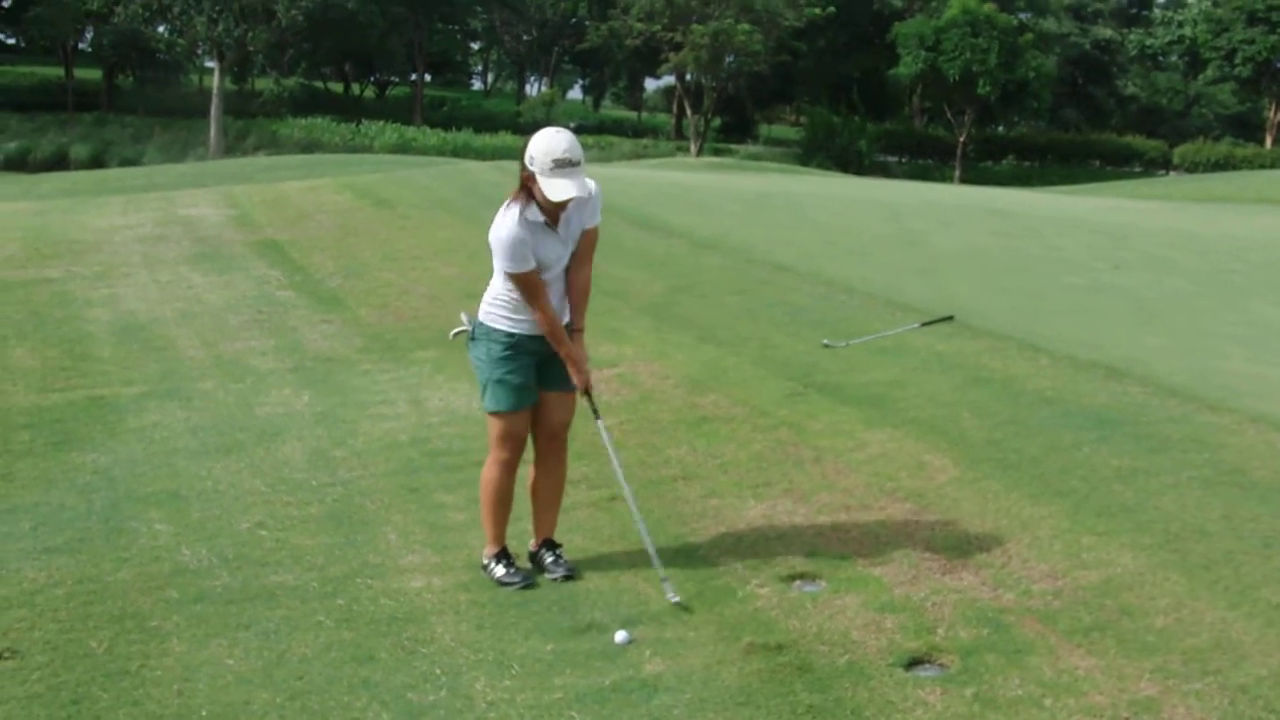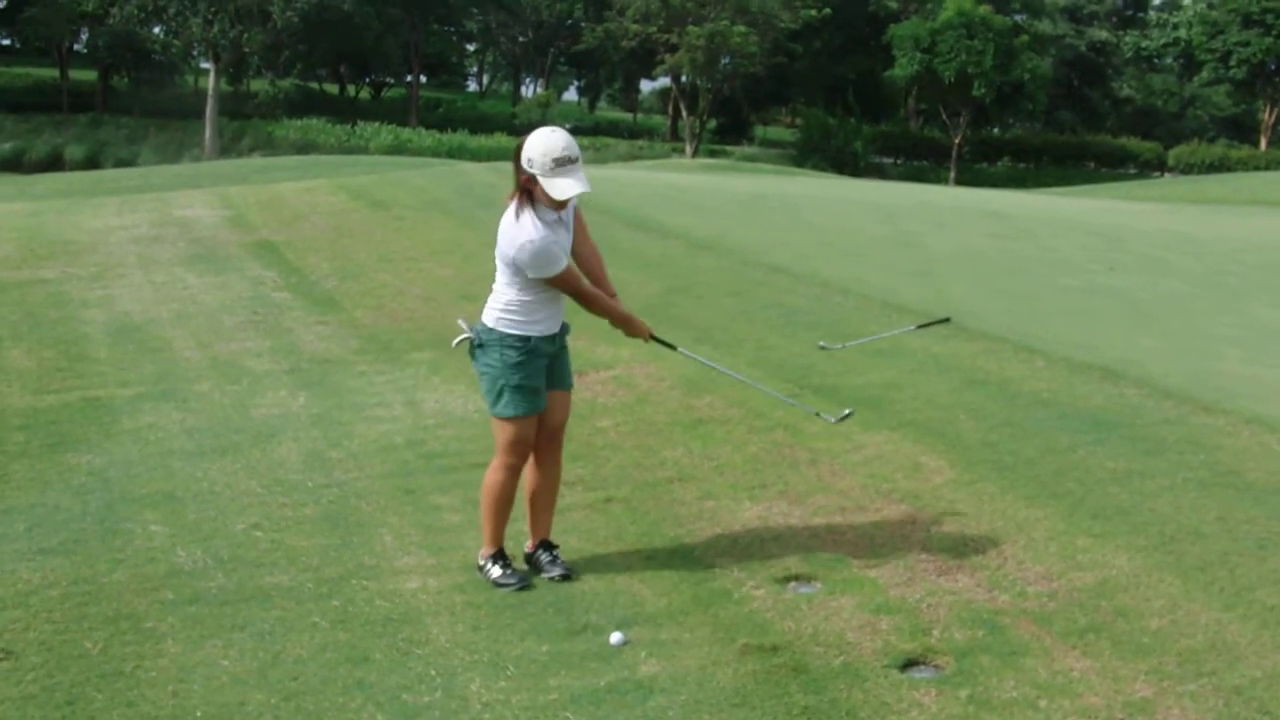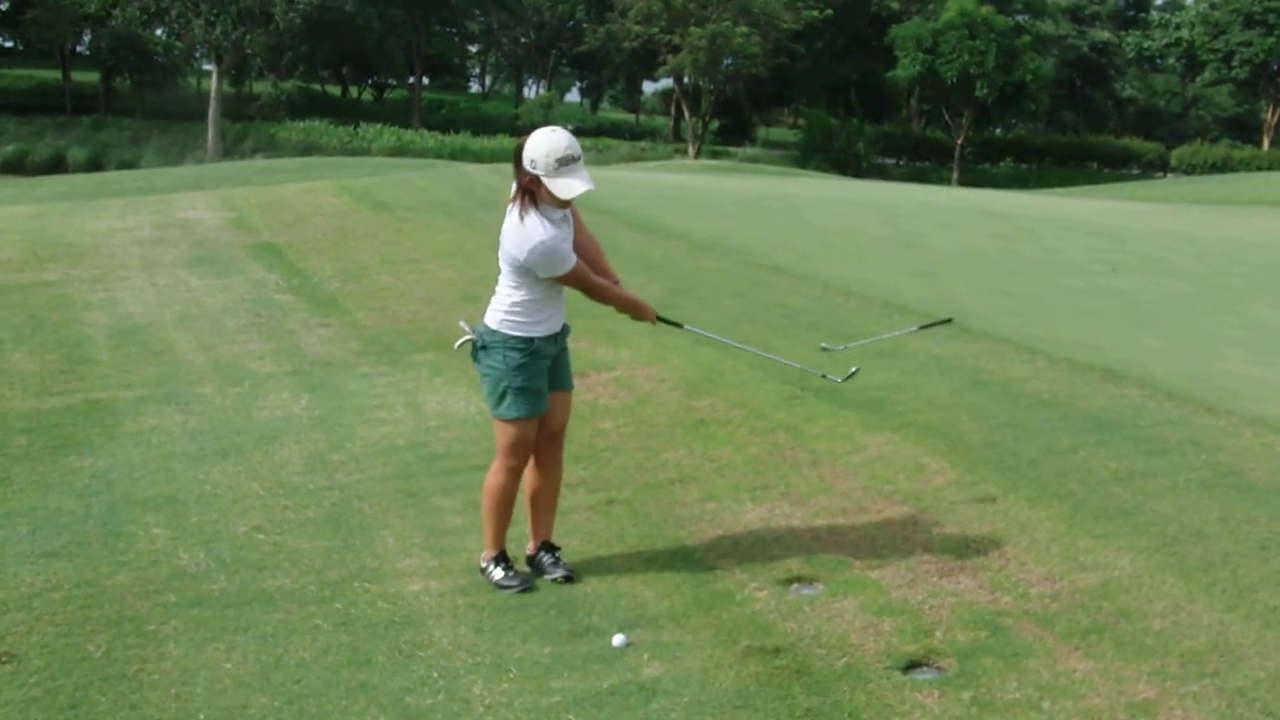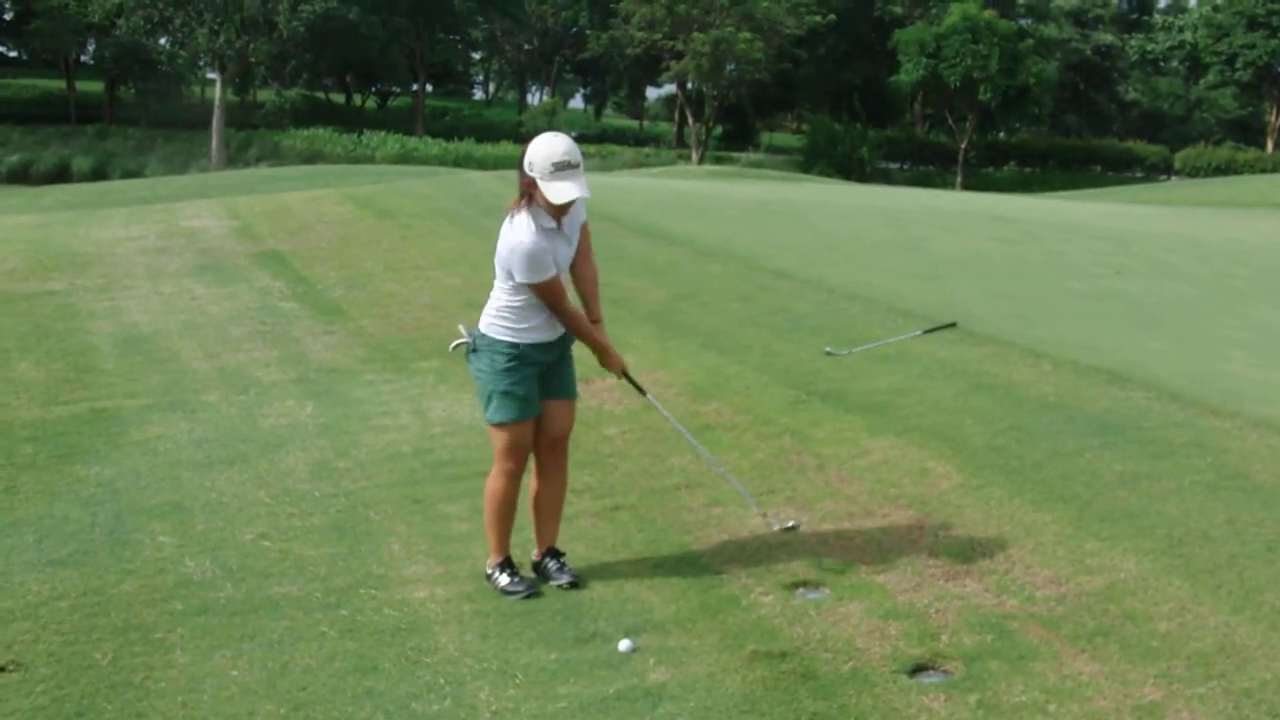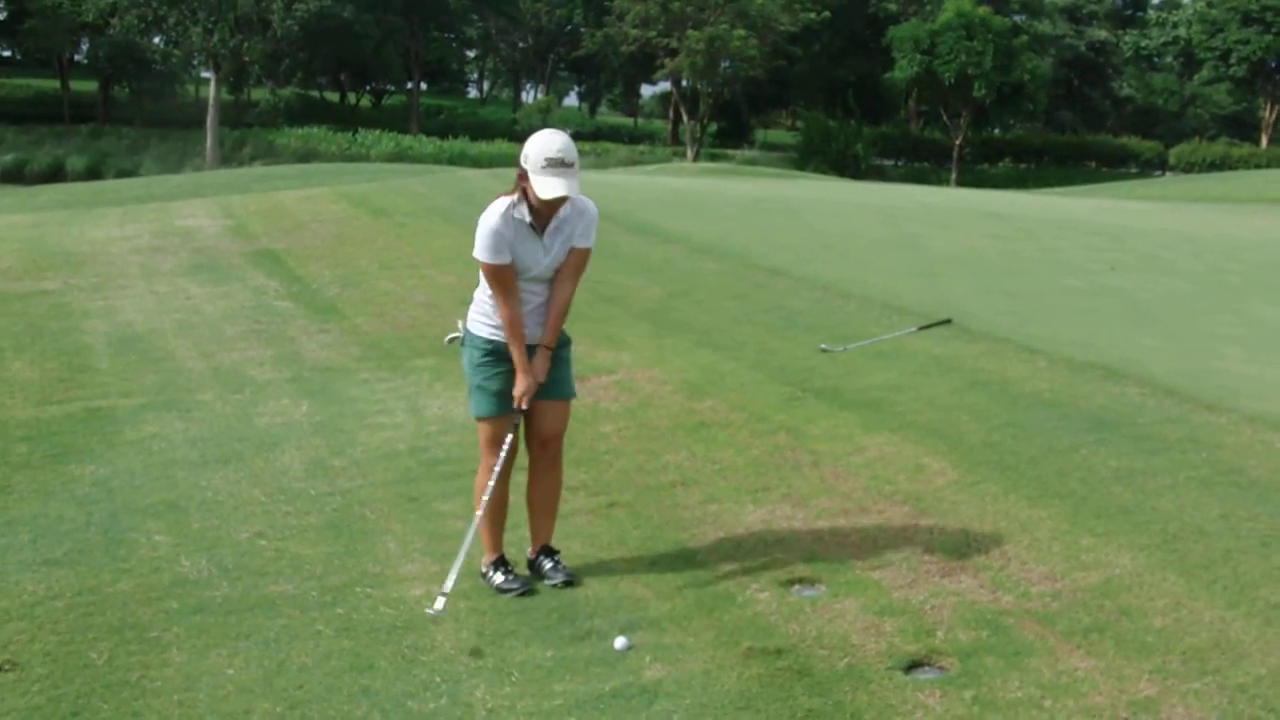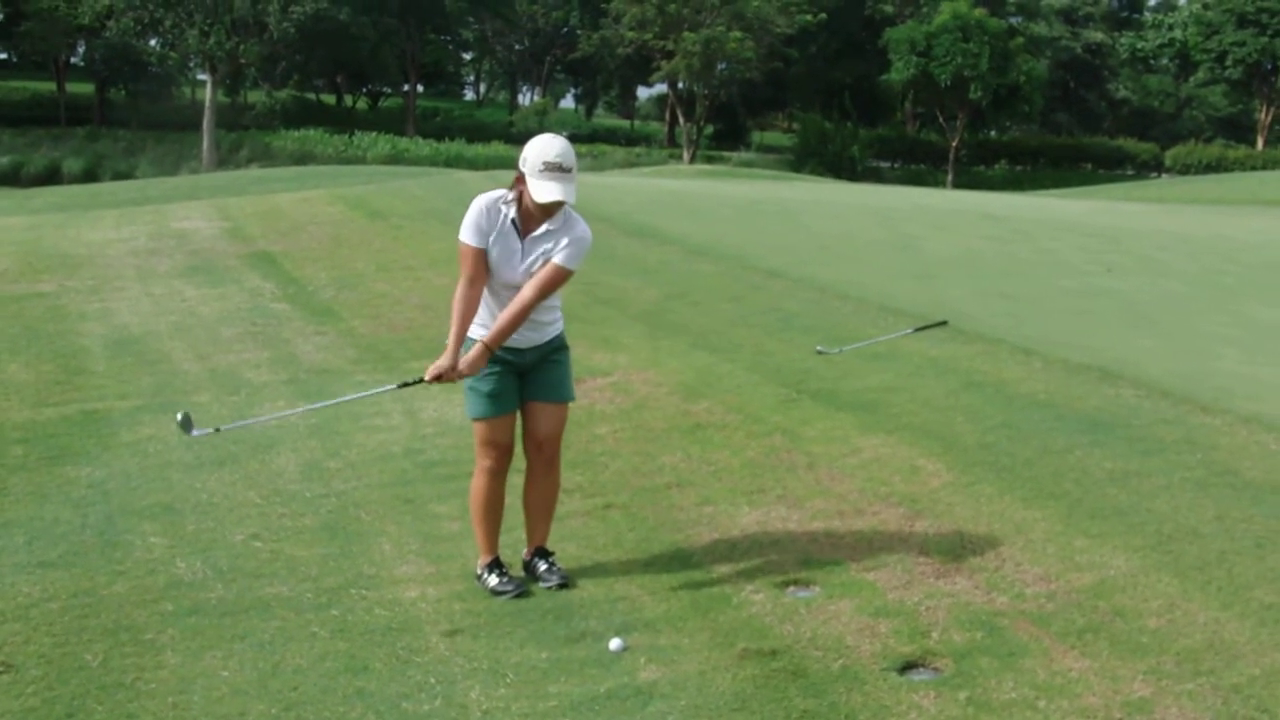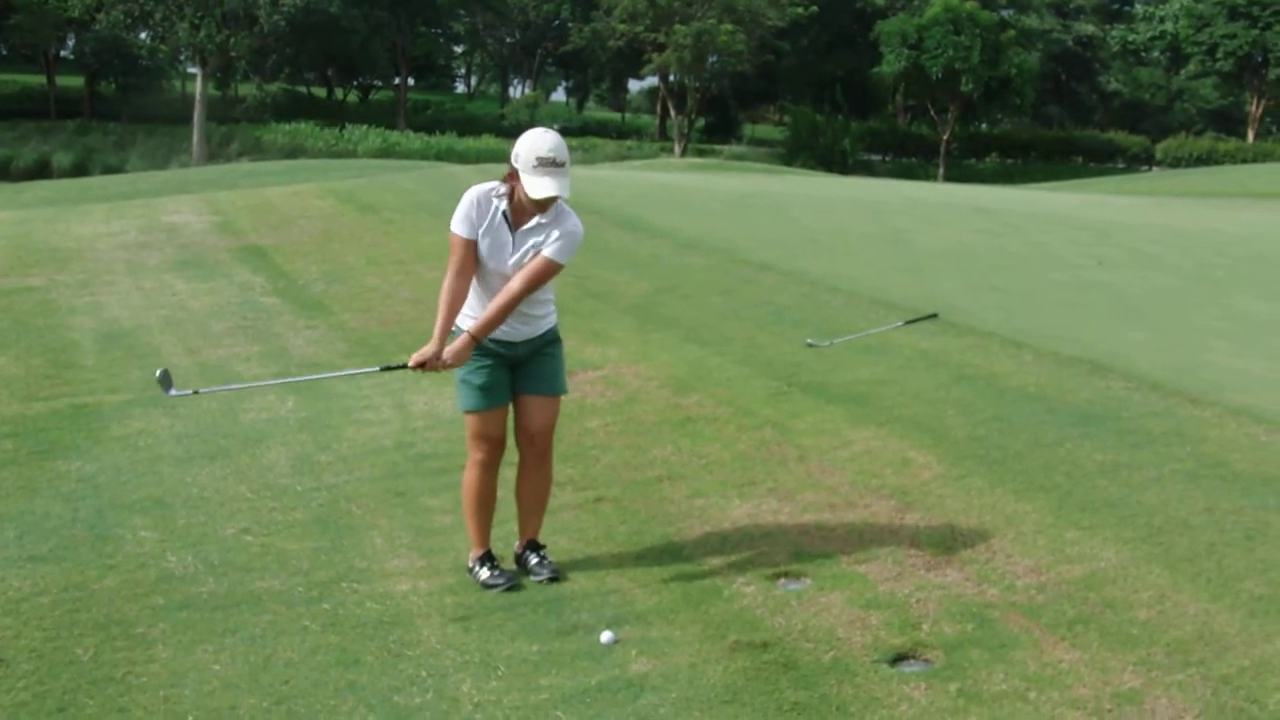
dt=0.2s
person 1, frame 1
left shoulder: (589, 196)
right shoulder: (511, 230)
left elbow: (580, 271)
right elbow: (539, 306)
left wrist: (576, 337)
right wrist: (575, 362)
left hip: (555, 336)
right hip: (505, 339)
left knee: (555, 441)
right knee: (507, 448)
left ankle: (544, 543)
right ankle: (494, 552)
person 1, frame 2
left shoulder: (553, 192)
right shoulder: (532, 240)
left elbow: (582, 241)
right elbow: (582, 293)
left wrist: (614, 300)
right wrist: (625, 321)
left hip: (548, 335)
right hip: (511, 345)
left knee: (550, 440)
right knee: (514, 452)
left ankle: (539, 544)
right ankle: (490, 553)
person 1, frame 3
left shoulder: (552, 191)
right shoulder: (540, 239)
left elbow: (582, 237)
right elbow: (590, 286)
left wrist: (620, 289)
right wrist: (637, 306)
left hip: (549, 337)
right hip: (513, 346)
left knee: (551, 442)
right knee: (515, 454)
left ankle: (541, 545)
right ankle: (492, 556)
person 1, frame 4
left shoulder: (573, 202)
right shoulder: (525, 240)
left elbow: (583, 265)
right elbow: (562, 308)
left wrist: (597, 324)
right wrist: (605, 352)
left hip: (553, 344)
right hip: (506, 349)
left knee: (555, 448)
right knee: (512, 460)
left ankle: (547, 552)
right ankle: (497, 563)
person 1, frame 5
left shoulder: (585, 215)
right shoulder: (498, 221)
left elbow: (564, 290)
right elbow: (506, 304)
left wrist: (546, 354)
right wrist: (521, 369)
left hip: (549, 342)
right hip: (492, 344)
left knee: (549, 448)
right knee: (497, 457)
left ankle: (541, 550)
right ankle: (493, 560)
person 1, frame 6
left shoulder: (576, 234)
right shoulder: (486, 208)
left elbow: (530, 300)
right elbow: (470, 285)
left wrist: (480, 353)
right wrist: (453, 350)
left hip: (545, 349)
right hip: (492, 351)
left knee: (545, 451)
right knee: (494, 459)
left ankle: (537, 552)
right ankle: (488, 562)
person 1, frame 7
left shoulder: (567, 229)
right shoulder: (476, 203)
left elbow: (516, 291)
right elbow: (458, 276)
left wrist: (466, 343)
right wrist: (440, 340)
left hip: (537, 342)
right hip: (478, 339)
left knee: (538, 444)
right knee: (485, 451)
left ankle: (530, 545)
right ankle: (479, 554)
